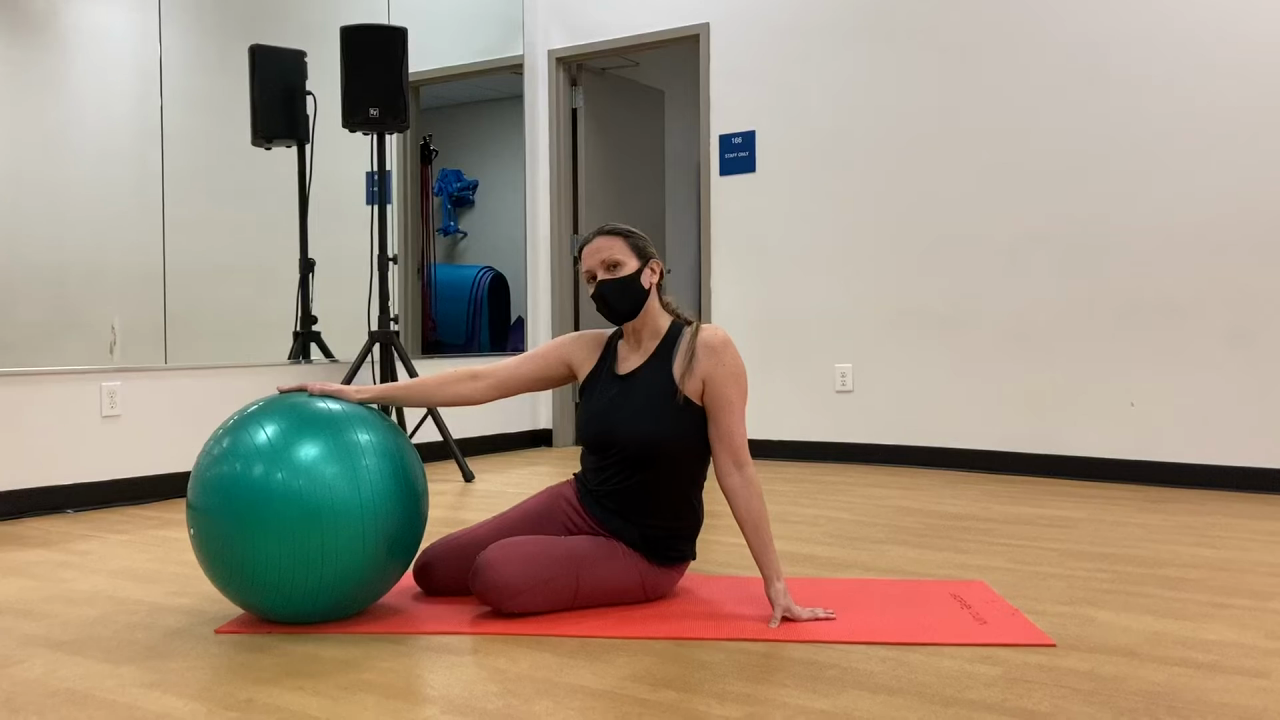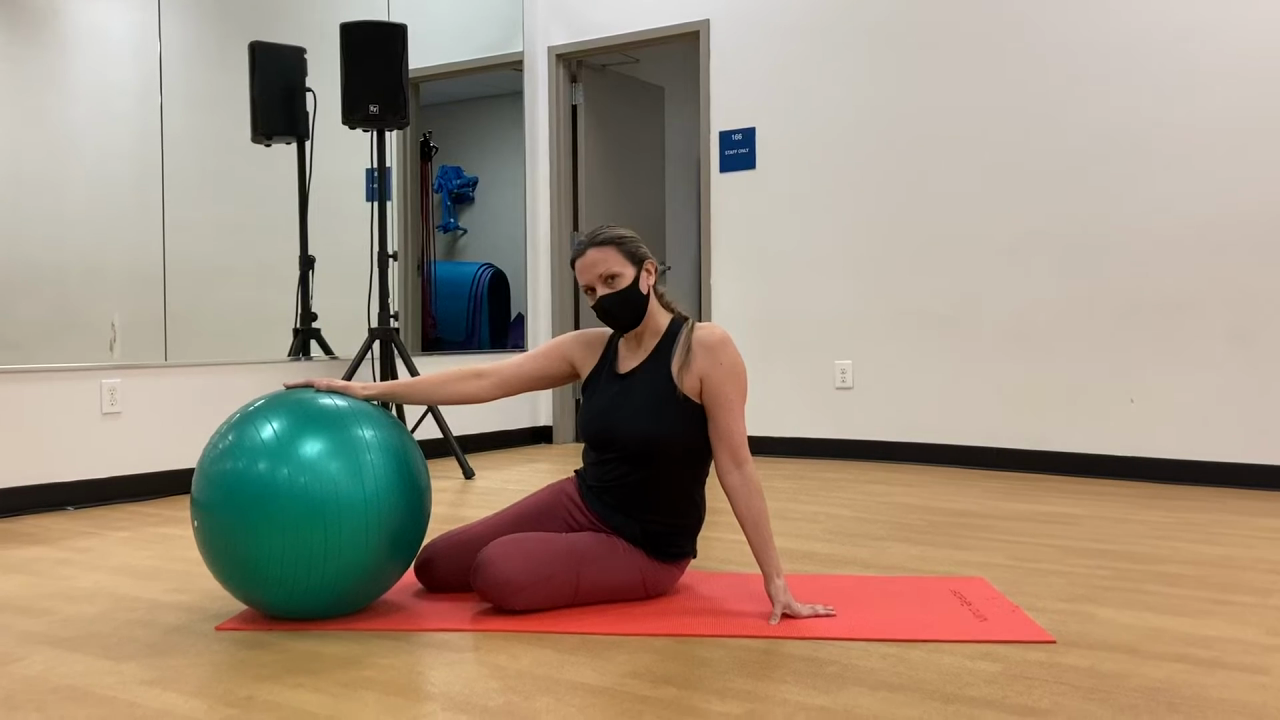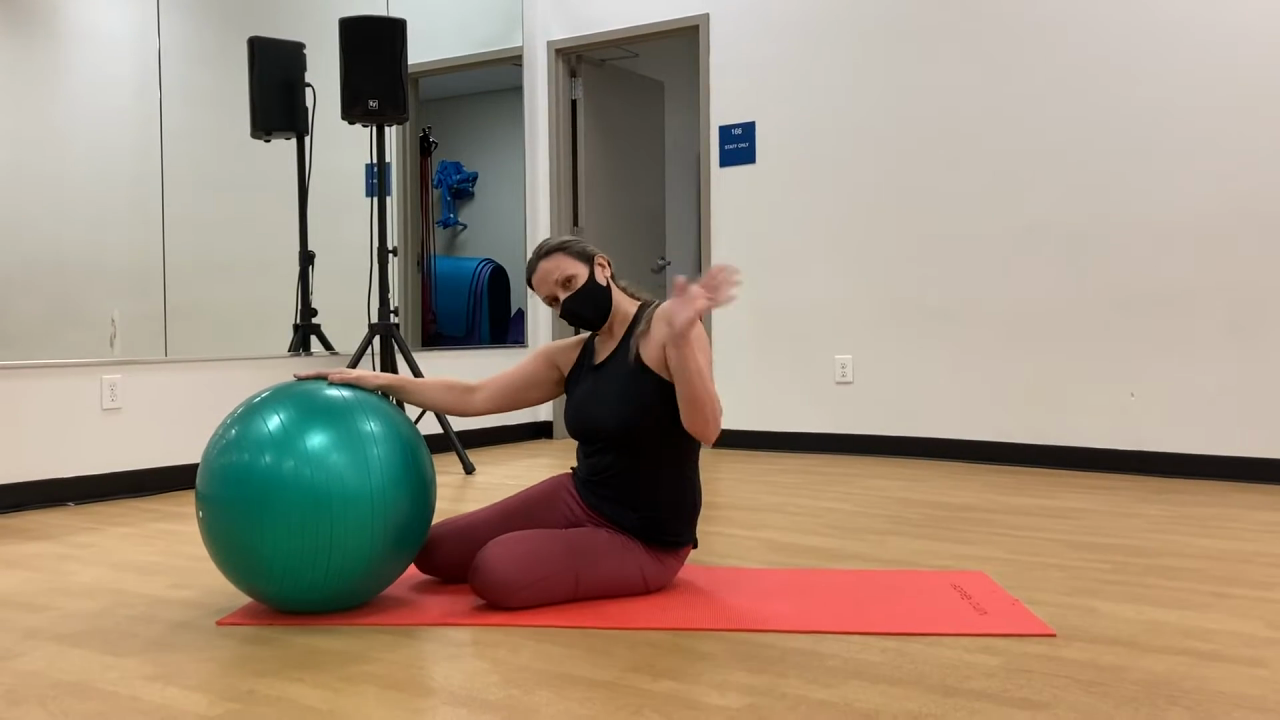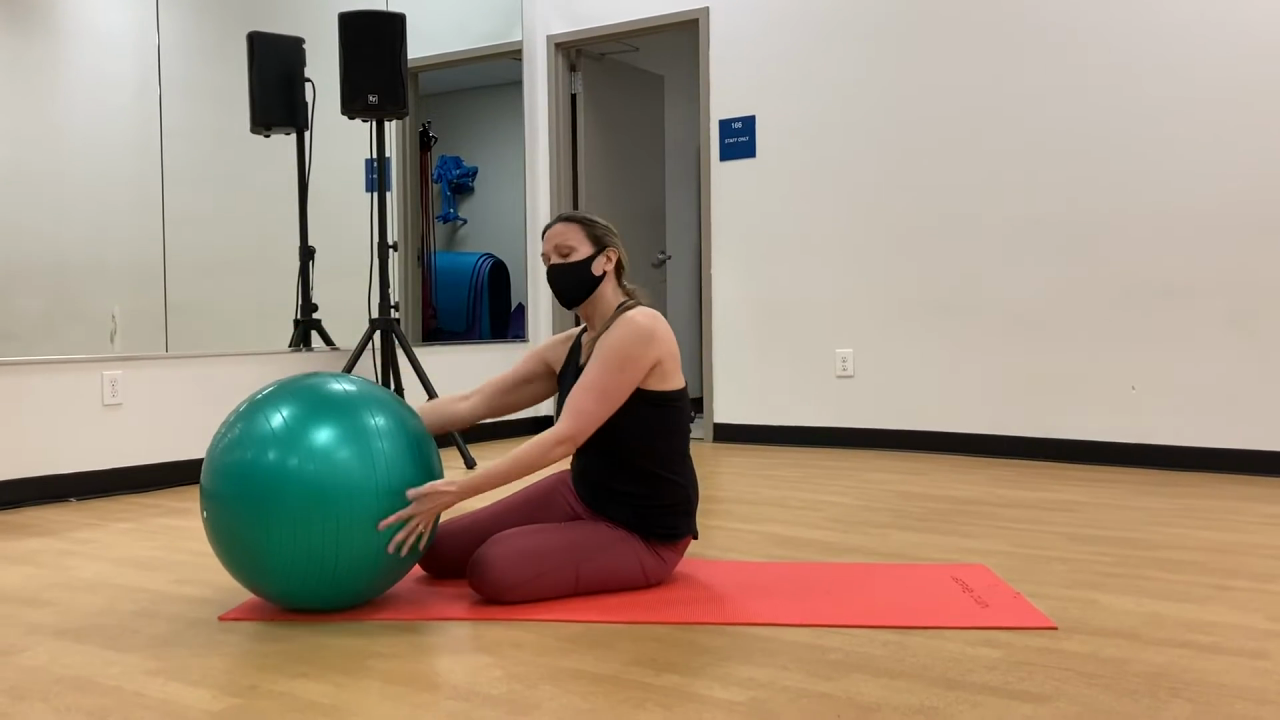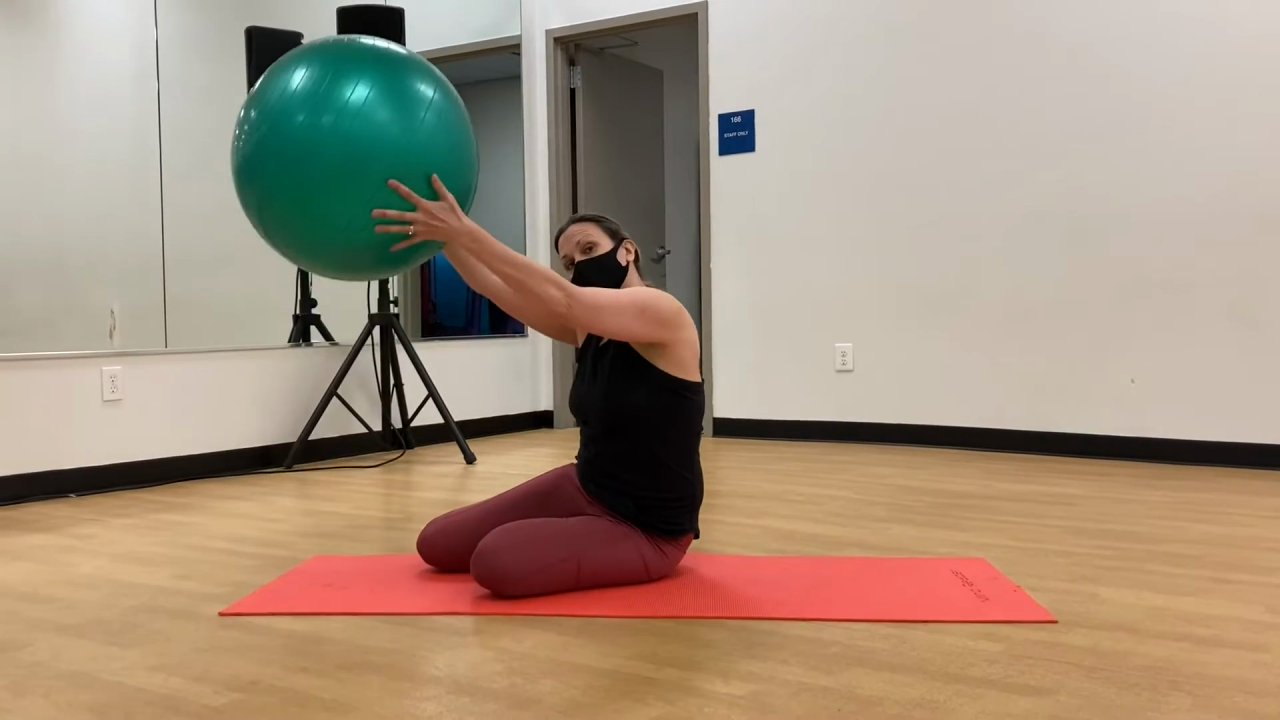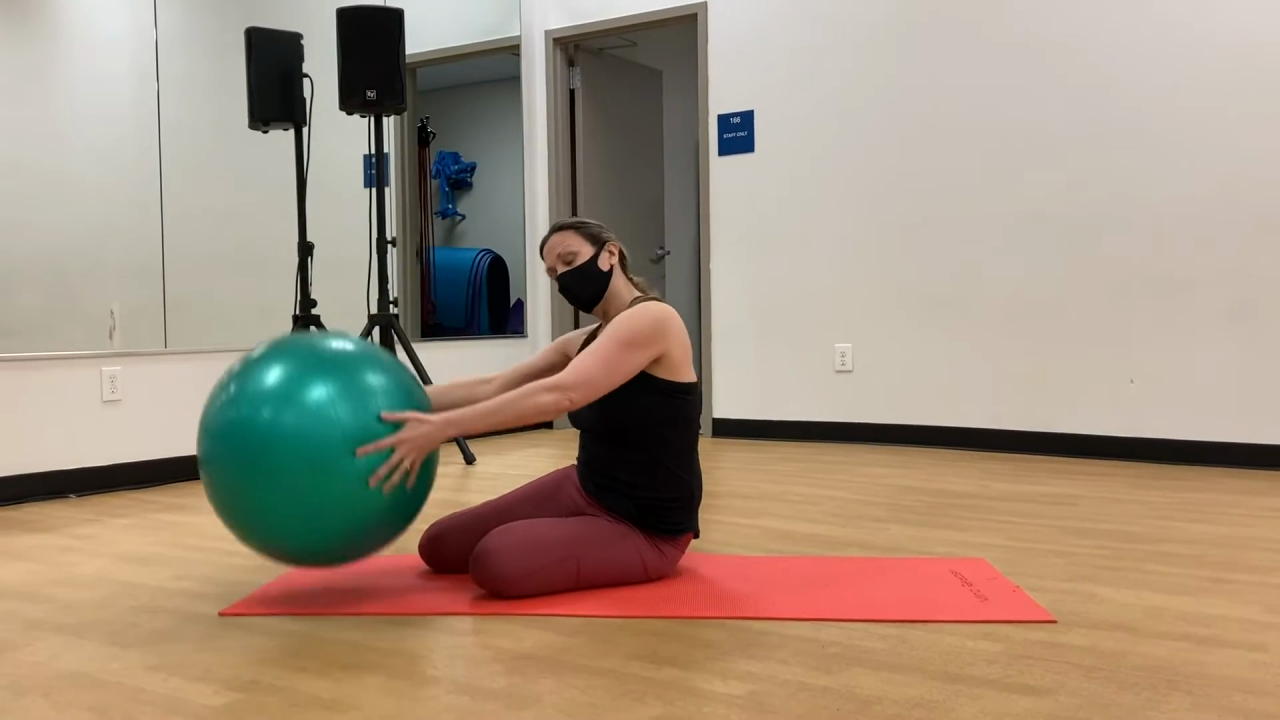
dt=0.7s
person 1, frame 1
left shoulder: (706, 349)
right shoulder: (586, 350)
left elbow: (734, 469)
right elbow: (480, 383)
left wrist: (775, 584)
right wrist: (364, 392)
left hip: (646, 551)
right hip: (579, 508)
left knee: (497, 578)
right knee: (434, 571)
left ankle: (633, 585)
right ankle: (572, 562)
person 1, frame 2
left shoulder: (706, 347)
right shoulder: (587, 349)
left elbow: (735, 467)
right elbow: (483, 380)
left wrist: (776, 582)
right wrist: (370, 389)
left hip: (647, 548)
right hip: (580, 504)
left knee: (498, 575)
right knee: (436, 567)
left ankle: (638, 582)
right ankle: (572, 554)
person 1, frame 3
left shoulder: (667, 322)
right shoulder: (567, 355)
left elbow: (705, 430)
right elbow: (475, 398)
left wrist: (681, 344)
right wrist: (379, 380)
left hip: (646, 540)
right hip: (578, 500)
left knee: (496, 573)
right knee: (435, 553)
left ankle: (626, 574)
right ankle: (579, 554)
person 1, frame 4
left shoulder: (637, 329)
right shoulder: (565, 349)
left elbow: (564, 438)
right elbow: (472, 405)
left wrist: (457, 490)
left hip: (642, 534)
left knee: (493, 570)
right knee: (437, 552)
left ankle: (631, 566)
person 1, frame 5
left shoulder: (664, 313)
right shoulder: (588, 328)
left elbow: (563, 300)
right elbow: (494, 286)
left wrist: (465, 232)
right wrist: (445, 230)
left hip: (646, 528)
right hip: (584, 489)
left knee: (496, 562)
right knee: (437, 545)
right ankle: (577, 541)
person 1, frame 6
left shoulder: (653, 319)
right shoulder: (584, 342)
left elbow: (560, 395)
right elbow: (496, 388)
left wrist: (442, 426)
left hip: (646, 530)
left knee: (495, 563)
right knee: (440, 547)
left ankle: (629, 562)
